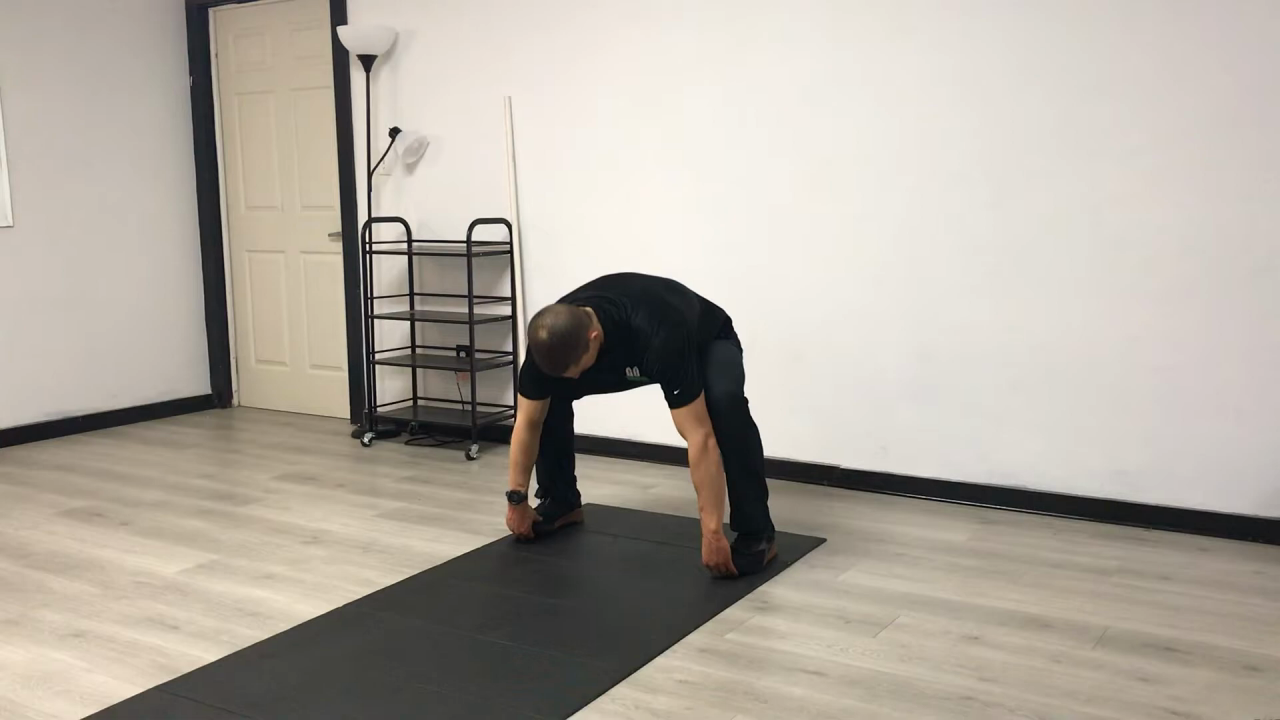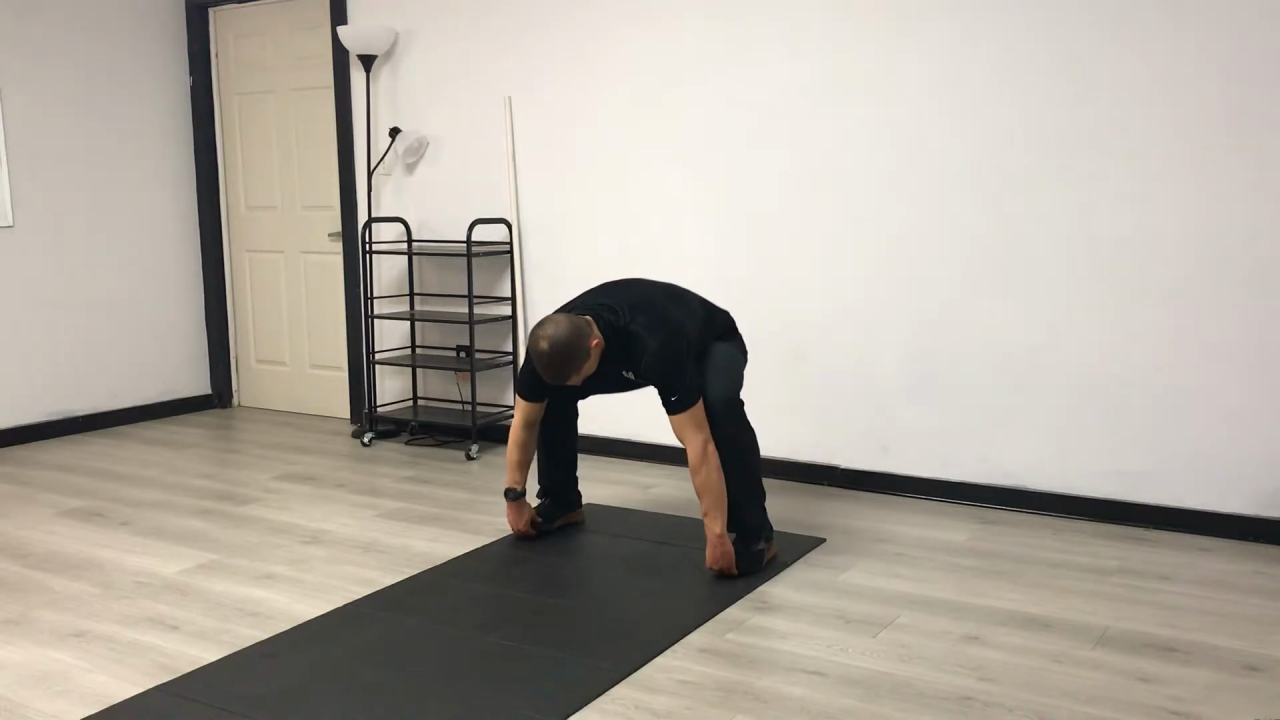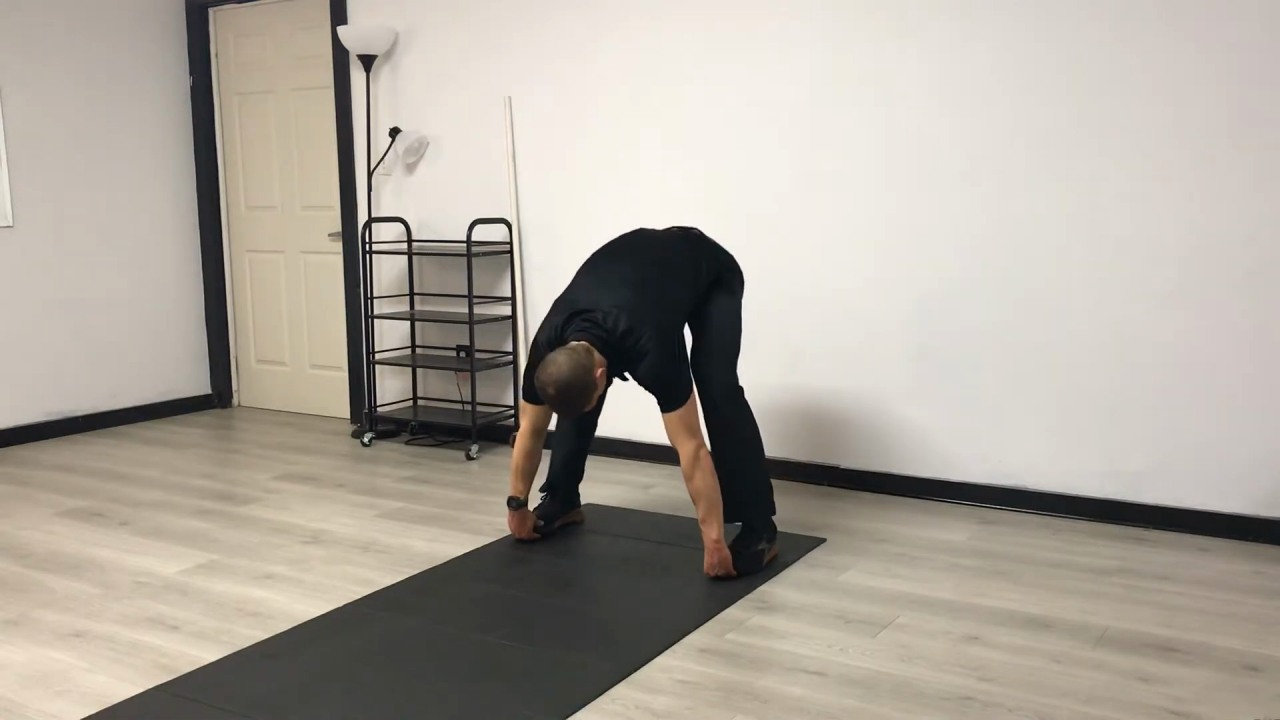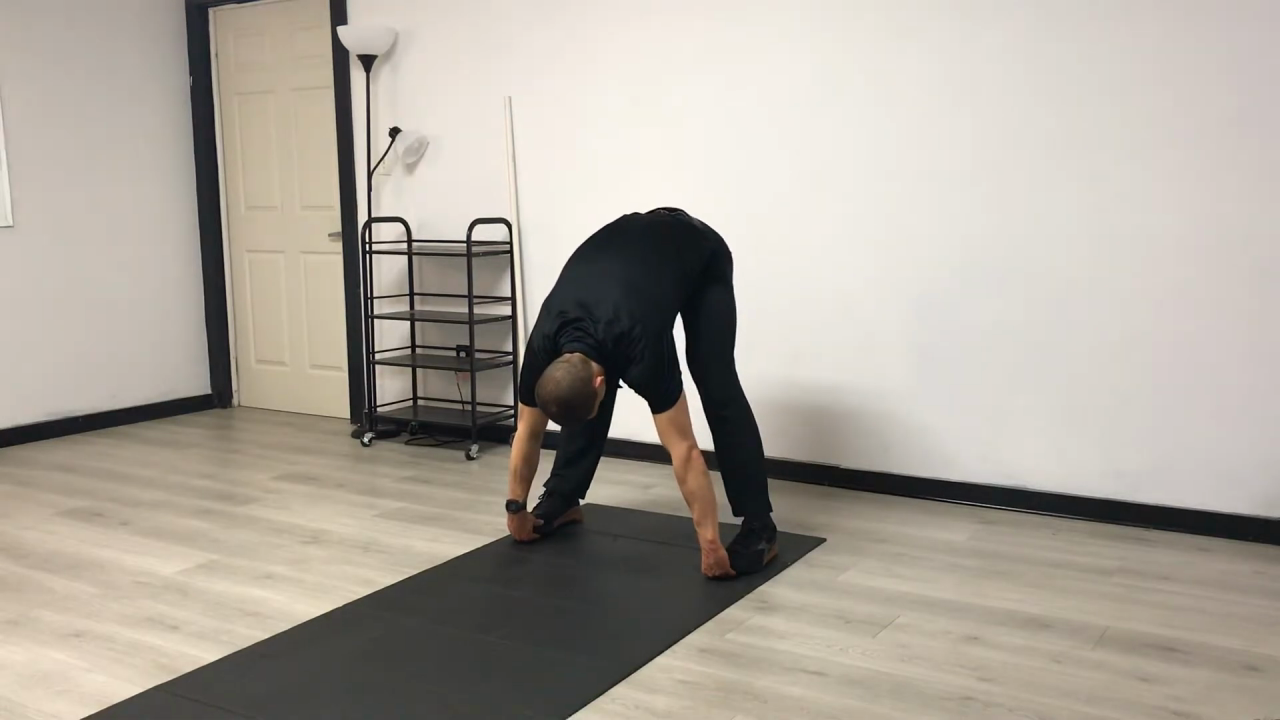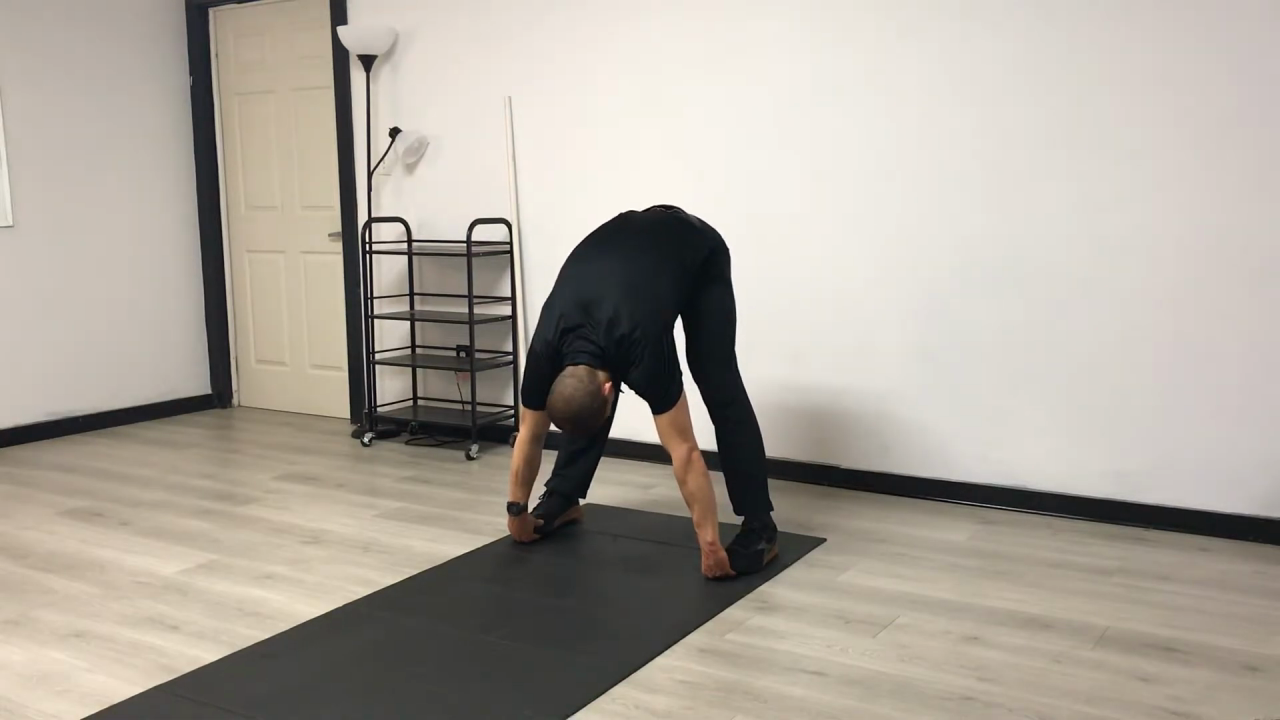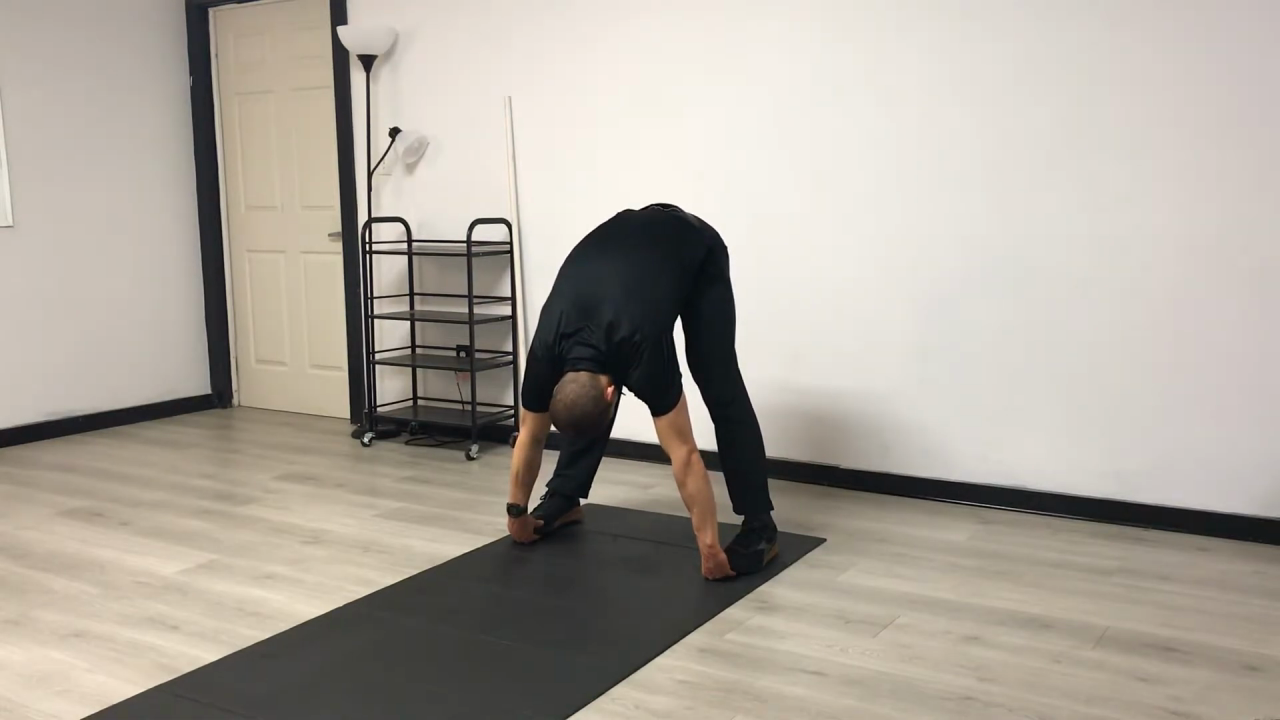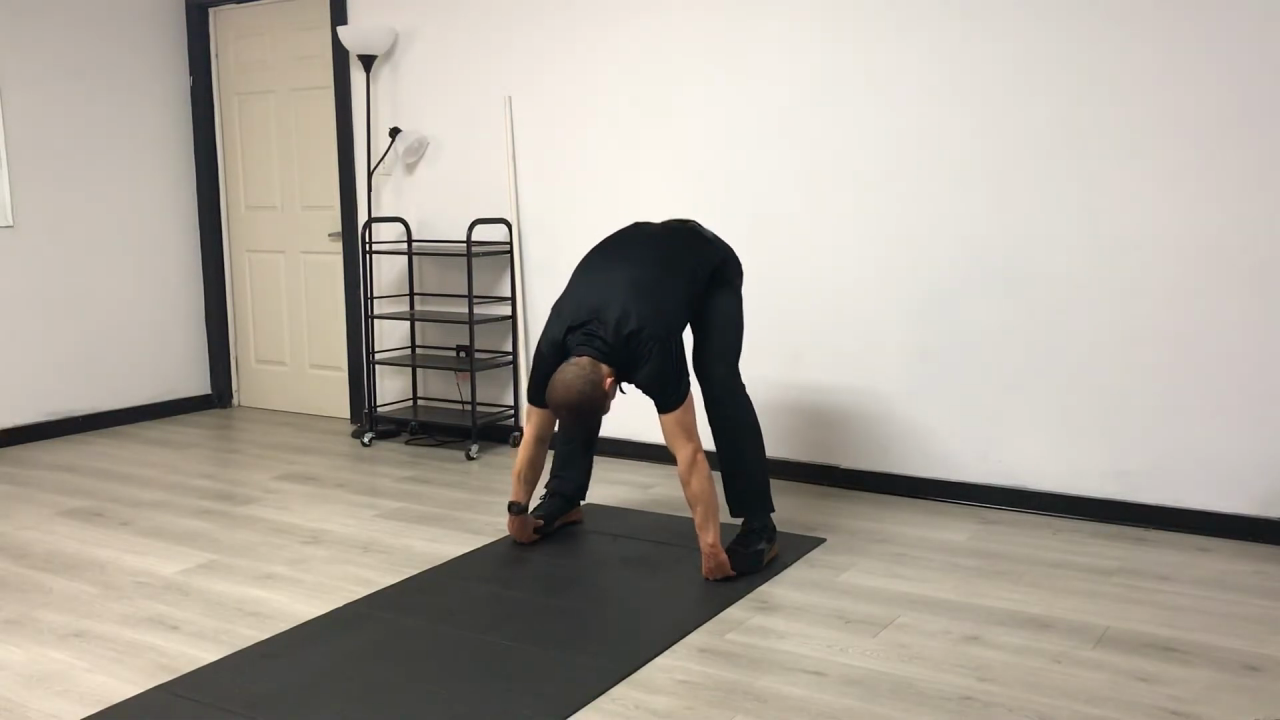
dt=0.7s
person 1, frame 1
left shoulder: (658, 339)
right shoulder: (550, 341)
left elbow: (700, 437)
right elbow: (528, 422)
left wrist: (712, 532)
right wrist: (517, 500)
left hip: (708, 341)
left knee: (725, 402)
right knee: (549, 395)
left ankle: (756, 533)
right ankle: (563, 503)
person 1, frame 2
left shoulder: (656, 346)
right shoulder: (550, 346)
left elbow: (699, 443)
right elbow: (525, 422)
left wrist: (717, 536)
right wrist: (515, 498)
left hip: (712, 343)
left knee: (719, 403)
right knee: (552, 397)
left ankle: (754, 532)
right ankle: (562, 502)
person 1, frame 3
left shoulder: (649, 350)
right shoulder: (550, 350)
left elbow: (690, 447)
right elbow: (529, 431)
left wrist: (714, 540)
right wrist: (517, 506)
left hip: (712, 275)
left knee: (718, 390)
right knee: (577, 398)
left ankle: (759, 528)
right ankle: (563, 501)
person 1, frame 4
left shoulder: (640, 352)
right shoulder: (543, 349)
left elbow: (683, 451)
right elbow: (527, 433)
left wrist: (710, 543)
right wrist: (516, 509)
left hip: (702, 258)
left knee: (717, 388)
right knee: (584, 401)
left ankle: (759, 526)
right ankle: (563, 500)
person 1, frame 5
left shoulder: (642, 353)
right shoulder: (546, 353)
left elbow: (684, 452)
right elbow: (529, 436)
left wrist: (710, 544)
right wrist: (516, 512)
left hip: (699, 254)
left knee: (720, 390)
right knee: (585, 404)
left ankle: (759, 525)
right ankle: (562, 500)
person 1, frame 6
left shoulder: (641, 354)
right shoulder: (546, 357)
left elbow: (683, 454)
right elbow: (530, 438)
left wrist: (709, 545)
right wrist: (516, 513)
left hip: (697, 251)
left knee: (721, 390)
right knee: (586, 406)
left ankle: (759, 525)
right ankle: (564, 500)
person 1, frame 7
left shoulder: (651, 352)
right shoulder: (554, 352)
left elbow: (687, 451)
right elbow: (535, 436)
left wrist: (710, 544)
right wrist: (517, 510)
left hip: (711, 270)
left knee: (721, 388)
right knee: (576, 402)
left ankle: (759, 525)
right ankle: (563, 499)
